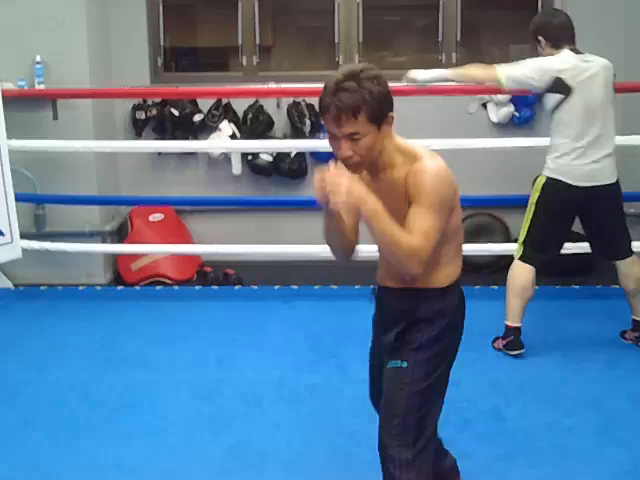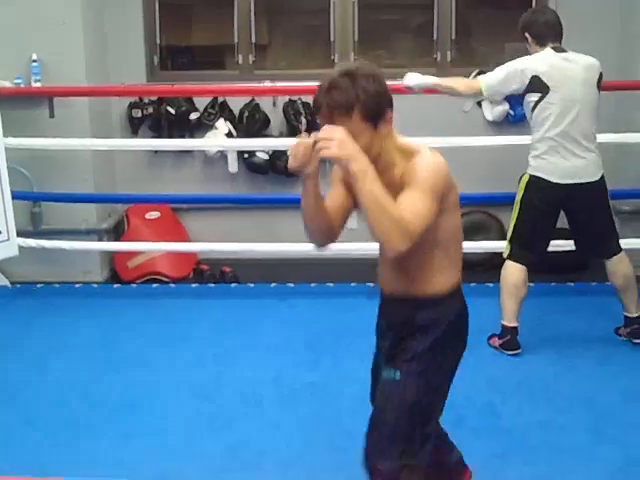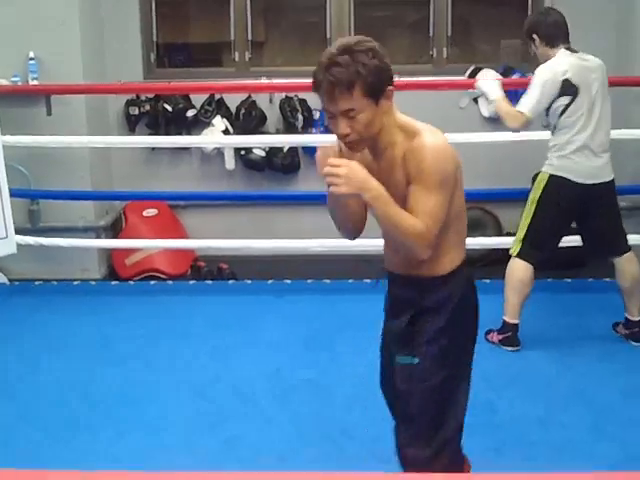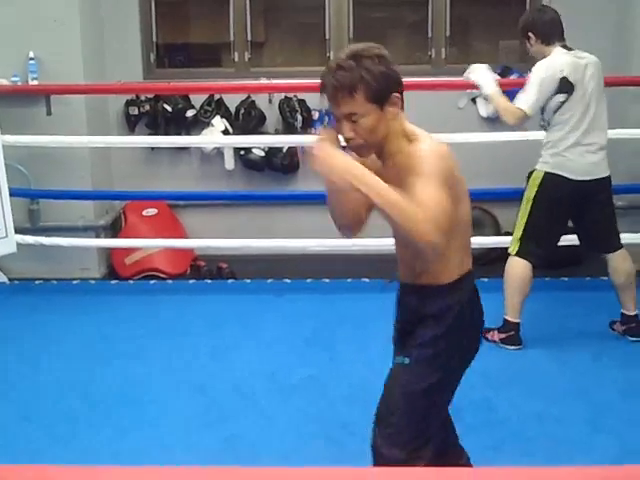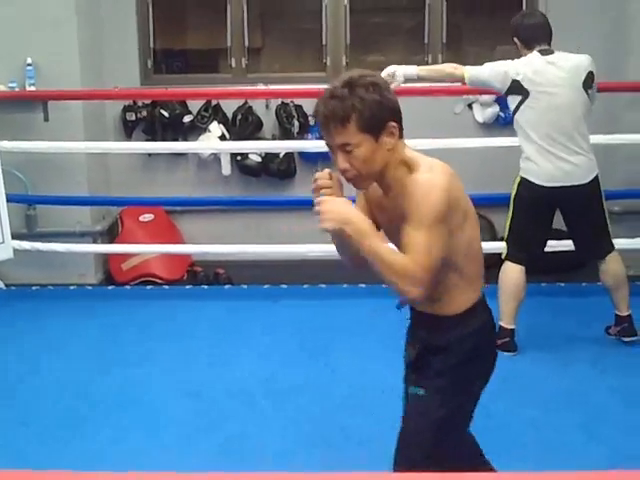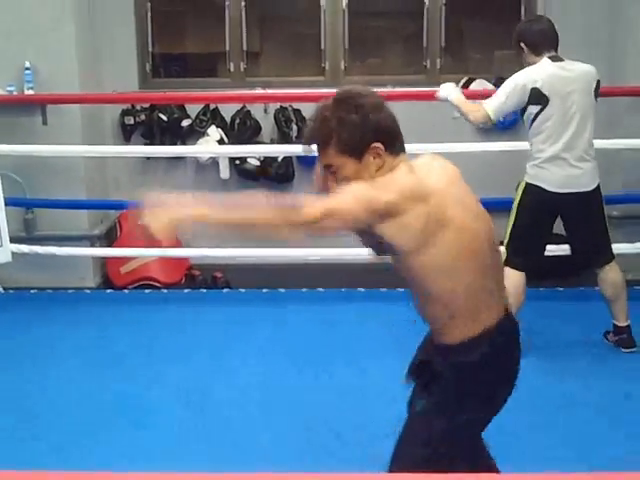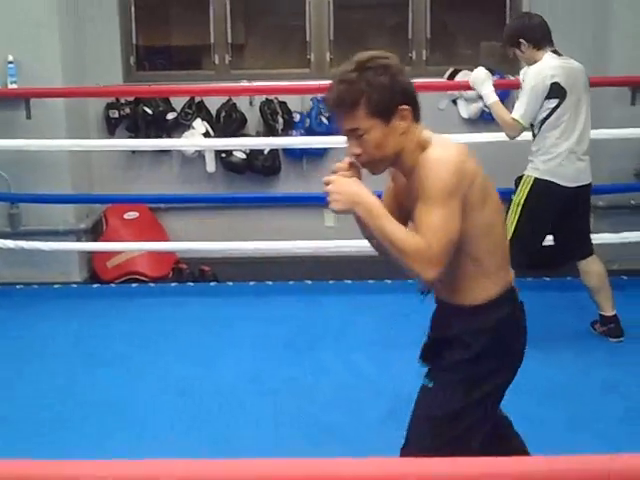
dt=0.3s
person 1, frame 1
left shoulder: (428, 172)
right shoulder: (354, 167)
left elbow: (415, 260)
right elbow: (343, 253)
left wrist: (366, 204)
right wrist: (333, 207)
left hip: (432, 311)
right hip: (390, 304)
left knee: (401, 439)
right knee: (389, 406)
person 1, frame 2
left shoulder: (426, 168)
right shoulder: (352, 164)
left elbow: (397, 241)
right elbow: (321, 236)
left wrist: (356, 164)
right wrist: (309, 178)
left hip: (433, 322)
right hip: (396, 311)
right knee: (400, 414)
person 1, frame 3
left shoulder: (428, 149)
right shoulder: (355, 147)
left elbow: (421, 244)
right elbow: (352, 229)
left wrist: (369, 189)
right wrist: (338, 187)
left hip: (443, 301)
right hip: (401, 292)
left knee: (421, 443)
right knee: (403, 403)
right ankle: (456, 472)
person 1, frame 4
left shoulder: (426, 154)
right shoulder: (370, 153)
left elbow: (429, 236)
right elbow: (349, 226)
left wrist: (360, 176)
right wrist: (338, 181)
left hip: (447, 310)
right hip: (414, 301)
left knee: (394, 443)
right knee: (418, 409)
right ankle: (457, 472)
person 1, frame 5
left shoulder: (429, 184)
right shoulder: (373, 183)
left elbow: (413, 285)
right elbow: (357, 259)
left wrist: (354, 221)
right wrist: (341, 217)
left hip: (459, 340)
right hip: (427, 330)
left knee: (416, 467)
right knee: (441, 432)
right ankle: (480, 476)
person 1, frame 6
left shoulder: (395, 194)
right shoulder: (434, 169)
left elbow: (300, 216)
right elbow: (384, 243)
left wrist: (192, 210)
right wrist: (335, 197)
left hip: (473, 362)
left knee: (412, 470)
right knee: (452, 435)
person 1, frame 7
left shoulder: (441, 162)
right shoulder: (401, 165)
left elbow: (427, 264)
right elbow: (389, 242)
left wrist: (364, 201)
right wrist: (357, 199)
left hip: (481, 332)
right hip: (462, 322)
left knee: (423, 463)
right knee: (478, 420)
person 2, frame 1
left shoulder: (548, 68)
right shoulder: (605, 67)
left elbow: (488, 75)
left wrist: (433, 74)
left hip: (562, 179)
right hip: (604, 178)
left knee: (528, 256)
left ankle: (512, 335)
person 2, frame 2
left shoulder: (528, 68)
right shoulder: (592, 66)
left elbow: (470, 88)
left wrist: (426, 80)
left hip: (545, 177)
right hip: (589, 176)
left knee: (518, 256)
right knee: (611, 251)
left ankle: (508, 334)
person 2, frame 3
left shoulder: (550, 72)
right shoulder: (597, 66)
left elbow: (515, 122)
left wrist: (492, 90)
left hip: (562, 176)
right hip: (600, 176)
left knee: (523, 252)
left ankle: (508, 329)
person 2, frame 4
left shoulder: (547, 69)
right shoulder: (592, 62)
left elbow: (512, 116)
left wrist: (487, 83)
left hip: (557, 173)
right hip: (597, 172)
left knee: (523, 251)
right knee: (612, 247)
left ankle: (509, 328)
person 2, frame 5
left shoulder: (513, 71)
right shoulder: (584, 64)
left elbow: (456, 72)
left wrist: (408, 70)
left hip: (538, 179)
right hip: (582, 176)
left knee: (516, 258)
right knee: (603, 251)
left ankle: (505, 334)
person 2, frame 6
left shoulder: (526, 80)
right shoulder: (588, 74)
left elbow: (480, 116)
left wrist: (452, 94)
left hip: (543, 185)
right hip: (585, 183)
left knee: (516, 262)
right knee: (602, 260)
person 2, frame 7
left shoulder: (539, 74)
right shoulder: (576, 69)
left elbow: (513, 128)
left wrist: (486, 90)
left hip: (546, 177)
right hip: (579, 177)
left knee: (509, 254)
right knee: (582, 252)
right ankle: (610, 320)
